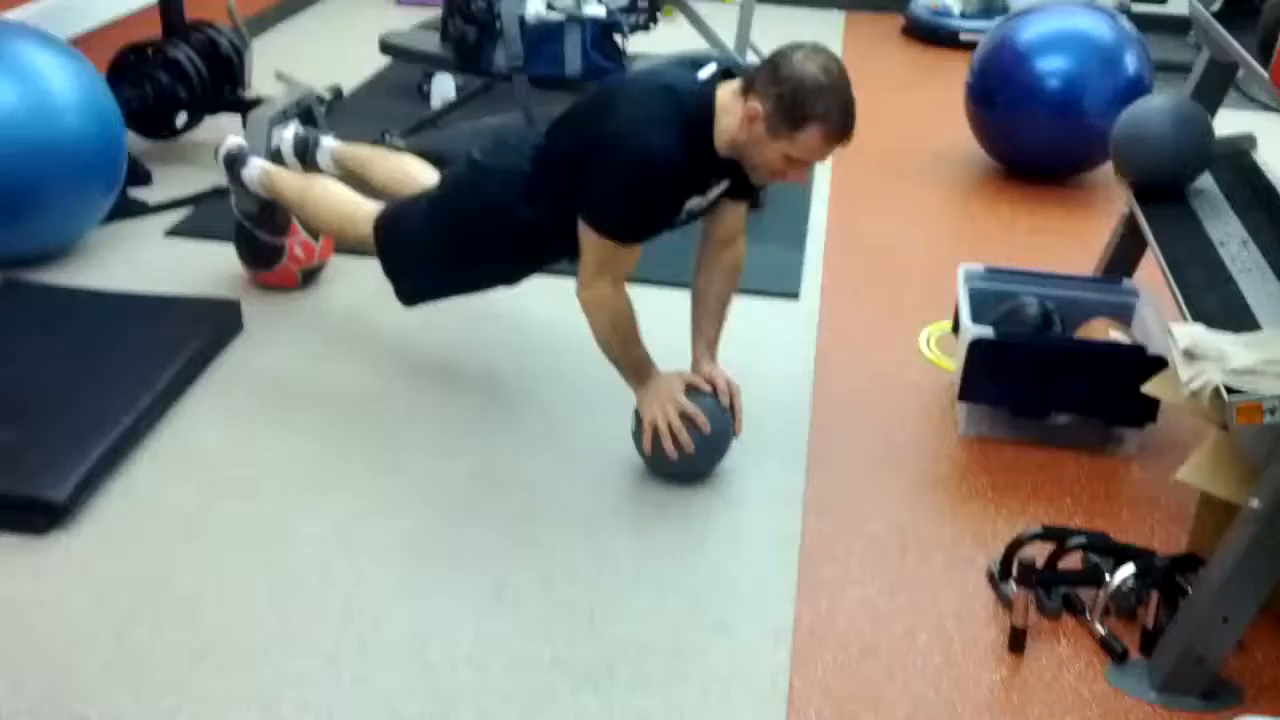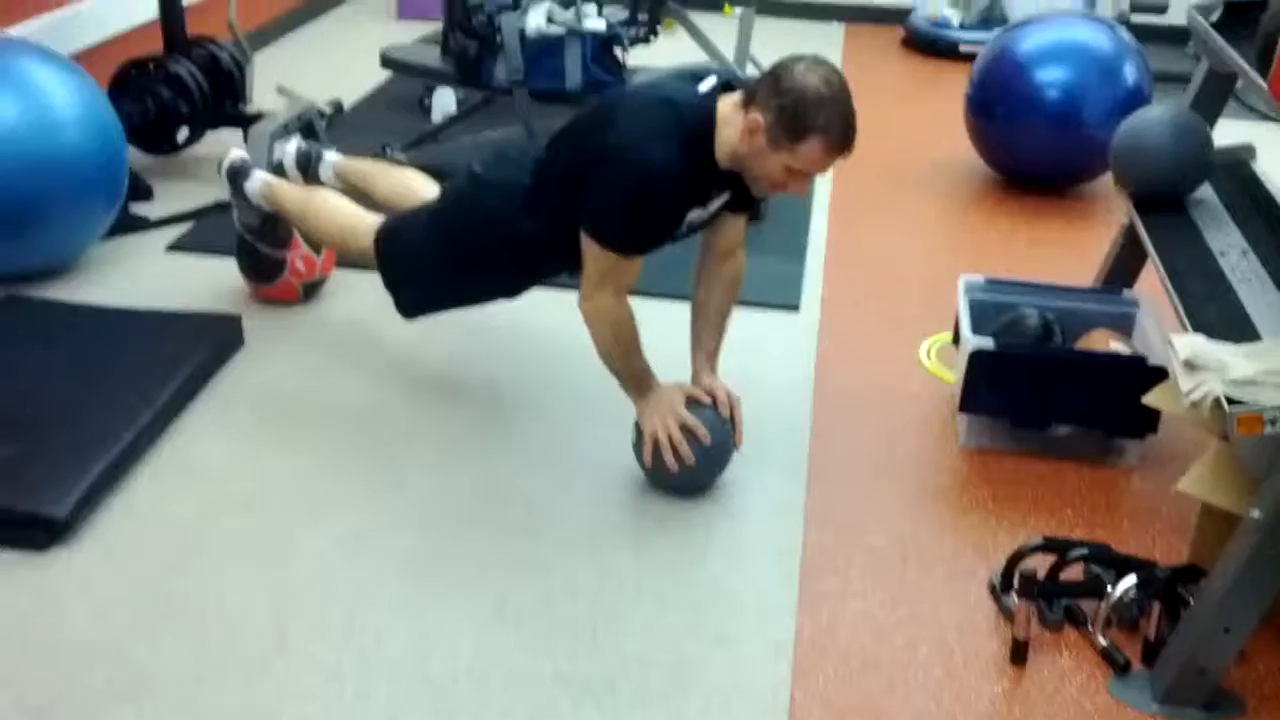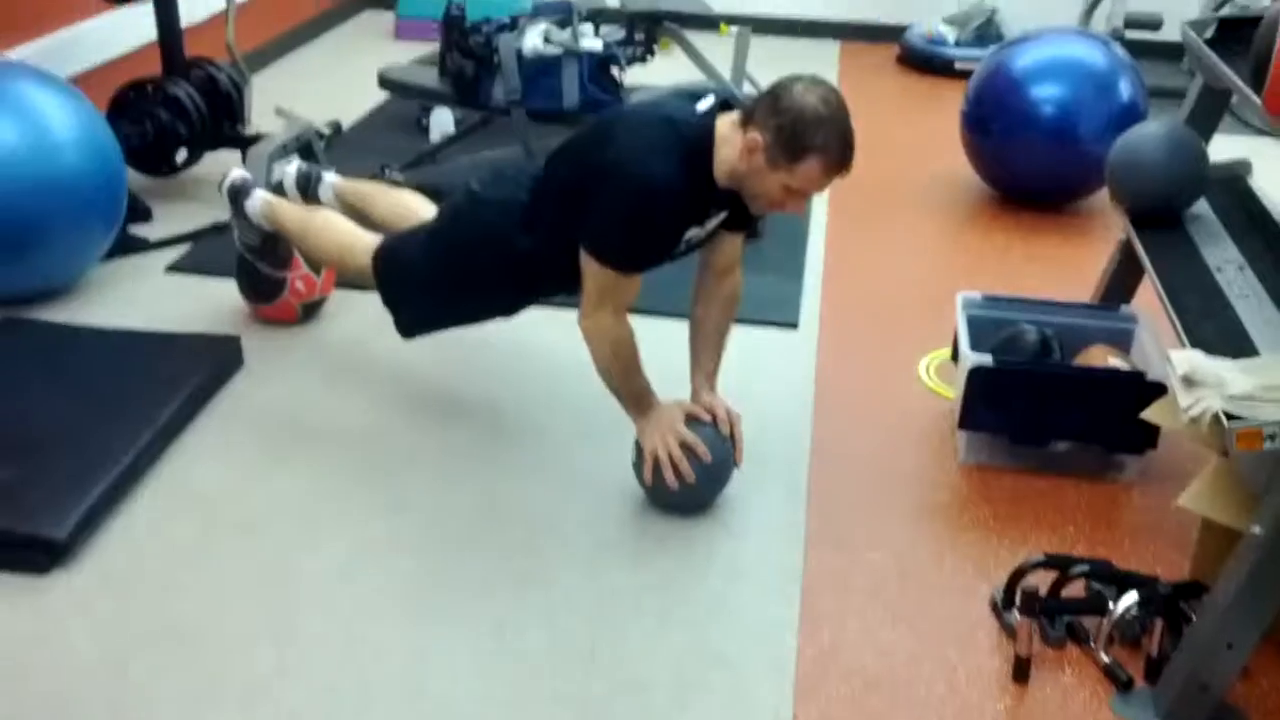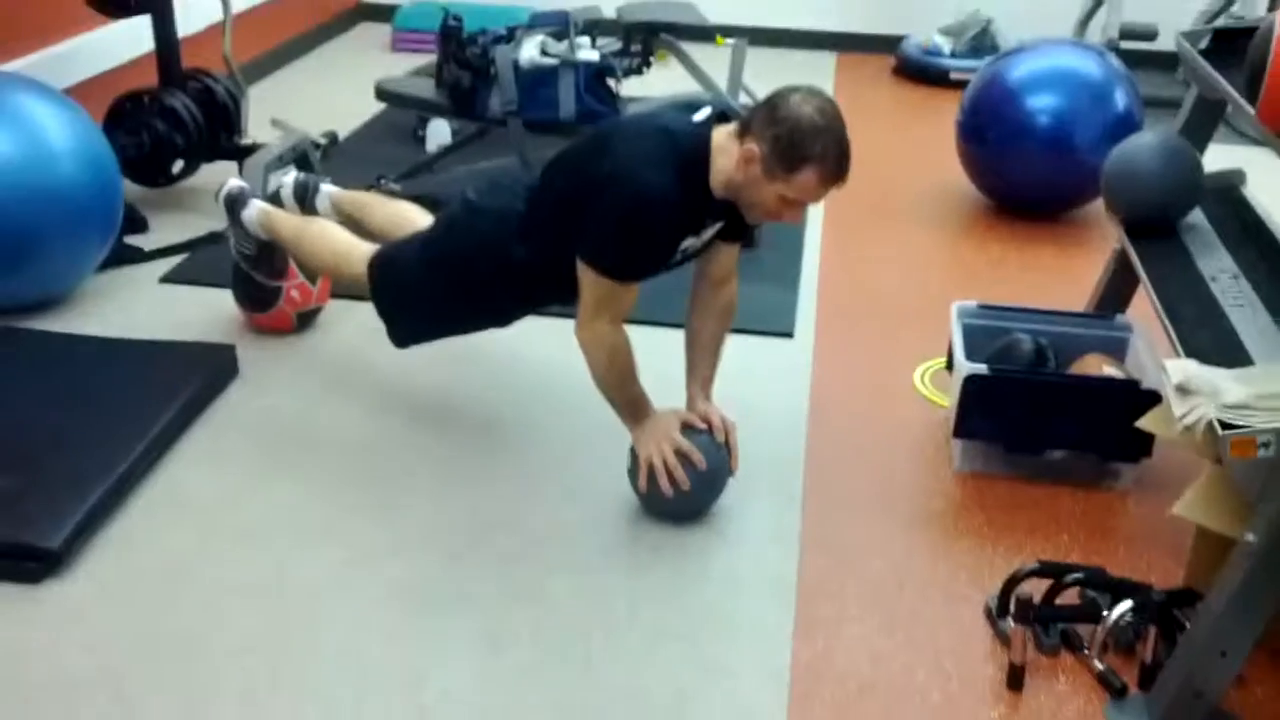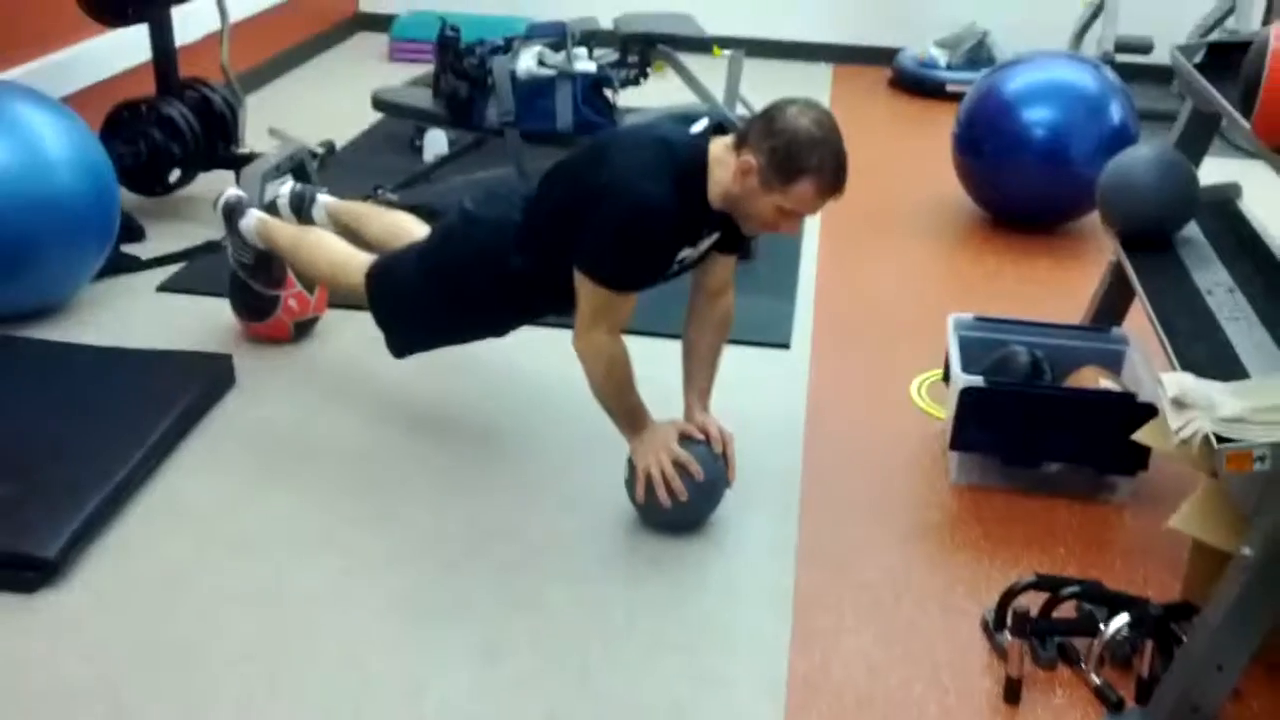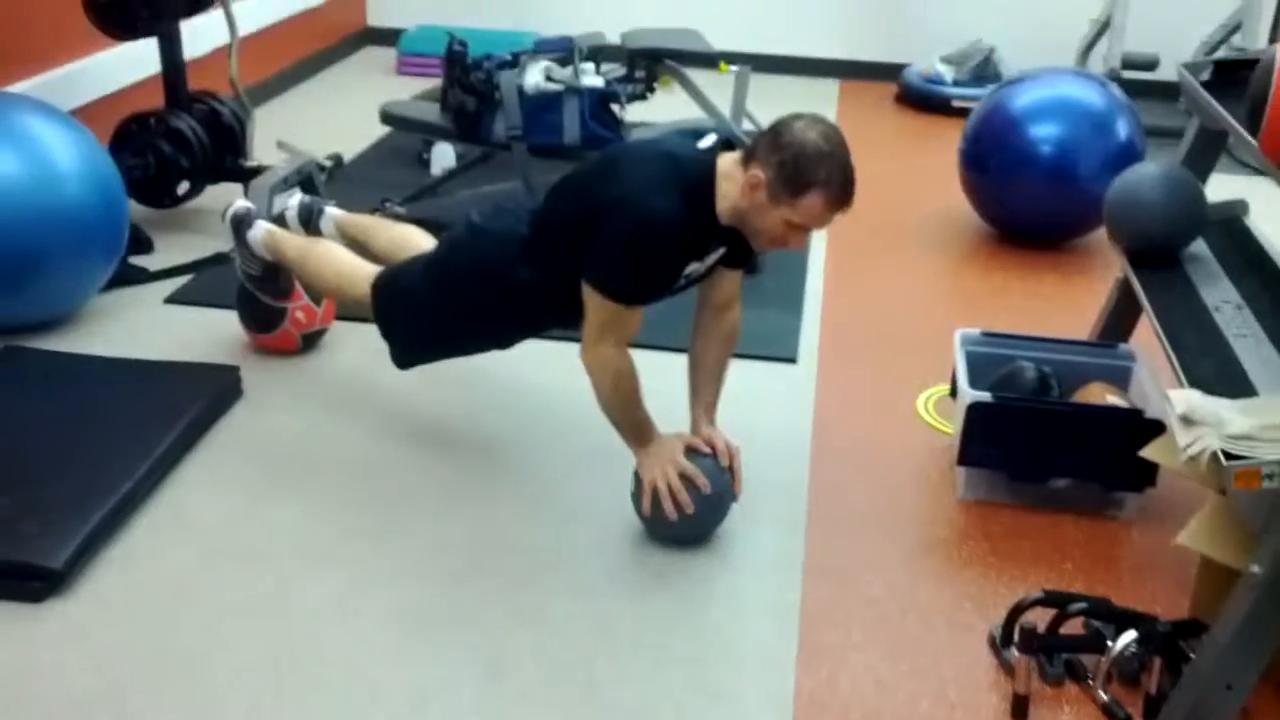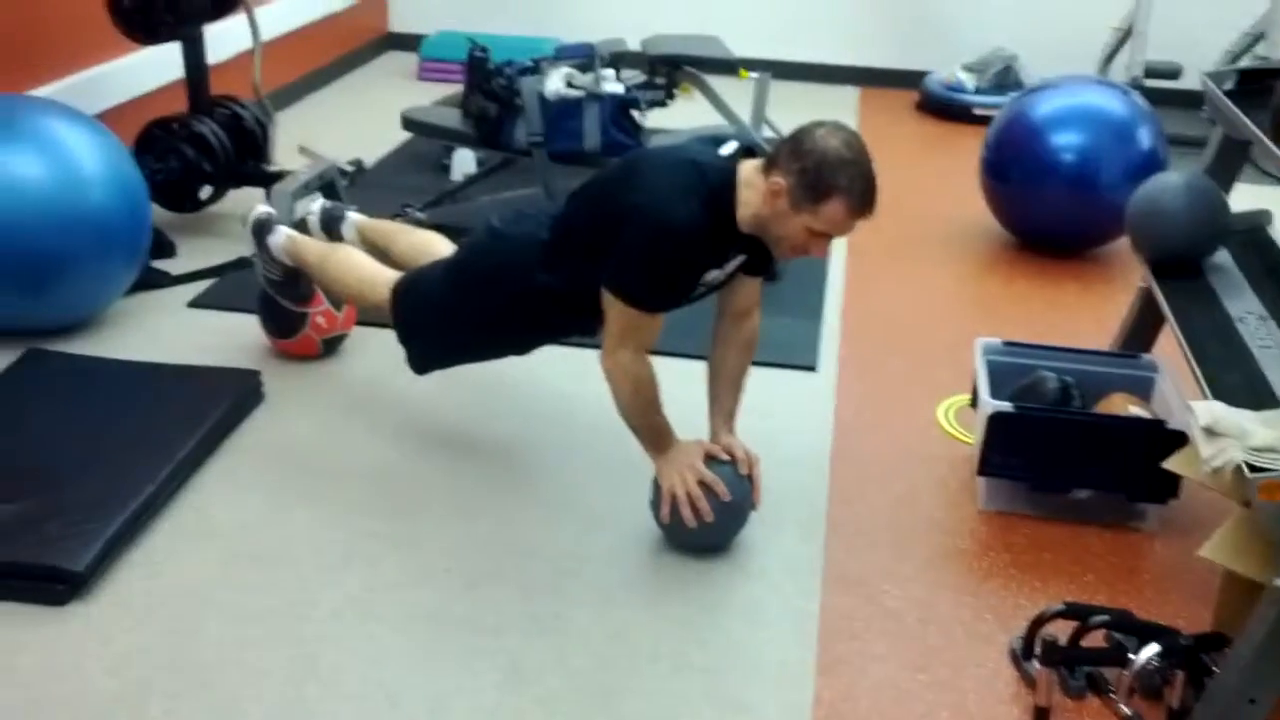
dt=0.1s
person 1, frame 1
left shoulder: (745, 117)
right shoulder: (648, 145)
left elbow: (725, 243)
right elbow: (598, 285)
left wrist: (705, 357)
right wrist: (647, 384)
left hip: (555, 189)
right hip: (502, 210)
left knee: (427, 191)
right knee: (379, 228)
left ankle: (318, 147)
right ankle: (255, 172)
person 1, frame 2
left shoulder: (745, 130)
right shoulder: (649, 157)
left elbow: (724, 256)
right elbow: (601, 297)
left wrist: (706, 369)
right wrist: (647, 396)
left hip: (554, 203)
right hip: (502, 225)
left knee: (429, 205)
right knee: (380, 240)
left ankle: (320, 162)
right ankle: (259, 185)
person 1, frame 3
left shoulder: (743, 151)
right shoulder: (649, 177)
left elbow: (721, 274)
right elbow: (601, 315)
left wrist: (705, 388)
right wrist: (647, 415)
left hip: (552, 224)
right hip: (499, 242)
left knee: (426, 228)
right knee: (380, 261)
left ankle: (316, 184)
right ankle: (258, 205)
person 1, frame 4
left shoulder: (739, 161)
right shoulder: (646, 187)
left elbow: (717, 285)
right elbow: (598, 324)
left wrist: (700, 397)
right wrist: (643, 423)
left hip: (545, 232)
right hip: (495, 252)
left knee: (424, 238)
right knee: (375, 270)
left ankle: (314, 195)
right ankle: (255, 214)
person 1, frame 5
left shoulder: (735, 175)
right shoulder: (643, 196)
left elbow: (713, 296)
right elbow: (595, 335)
left wrist: (697, 408)
right wrist: (641, 434)
left hip: (544, 245)
right hip: (492, 263)
left knee: (417, 247)
right knee: (372, 279)
left ankle: (310, 205)
right ankle: (252, 223)
person 1, frame 6
left shoulder: (742, 190)
right shoulder: (651, 210)
left elbow: (720, 311)
right elbow: (603, 347)
left wrist: (704, 422)
right wrist: (647, 446)
left hip: (549, 258)
right hip: (498, 276)
left knee: (425, 258)
right knee: (379, 289)
left ankle: (319, 218)
right ankle: (260, 235)
person 1, frame 7
left shoulder: (764, 197)
right shoulder: (671, 217)
left elbow: (739, 318)
right elbow: (622, 353)
left wrist: (723, 428)
right wrist: (666, 453)
left hip: (568, 265)
right hip: (517, 279)
left knee: (439, 262)
right knee: (399, 297)
left ankle: (341, 221)
right ankle: (282, 241)
